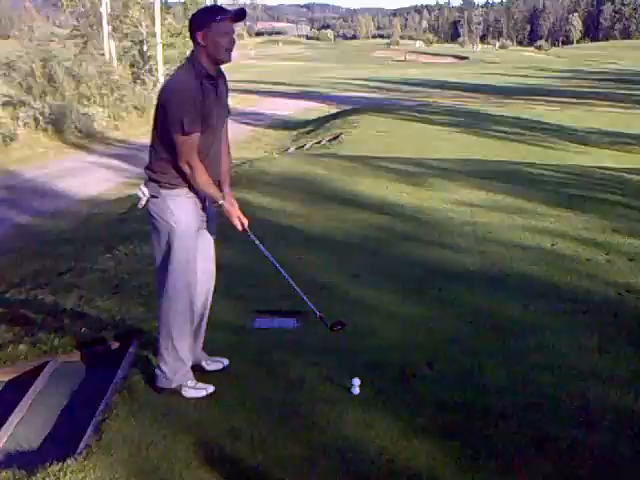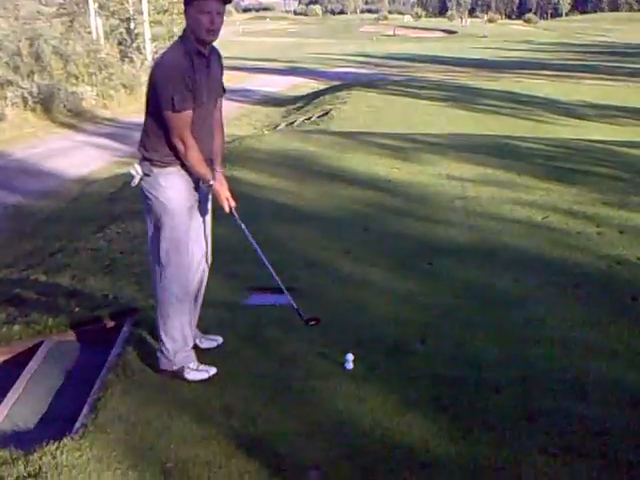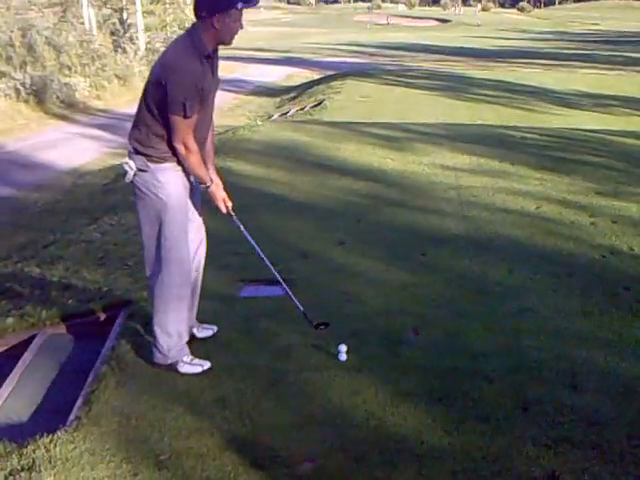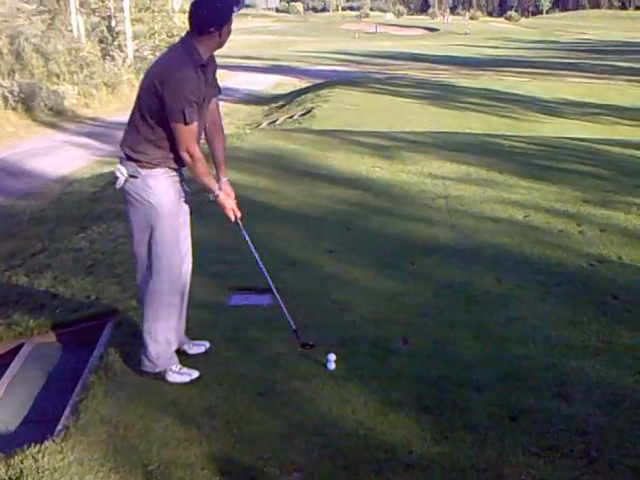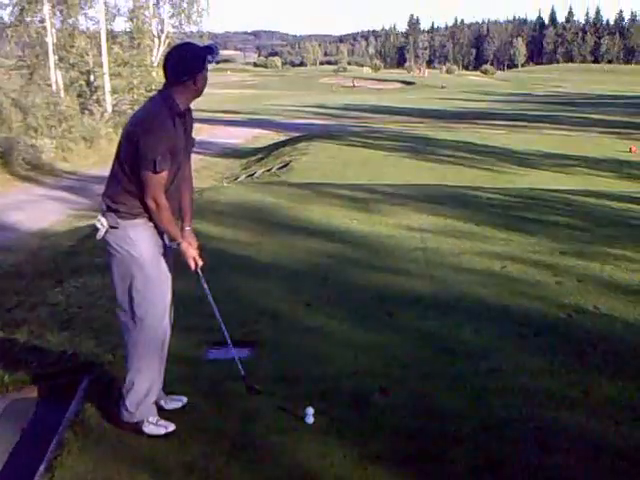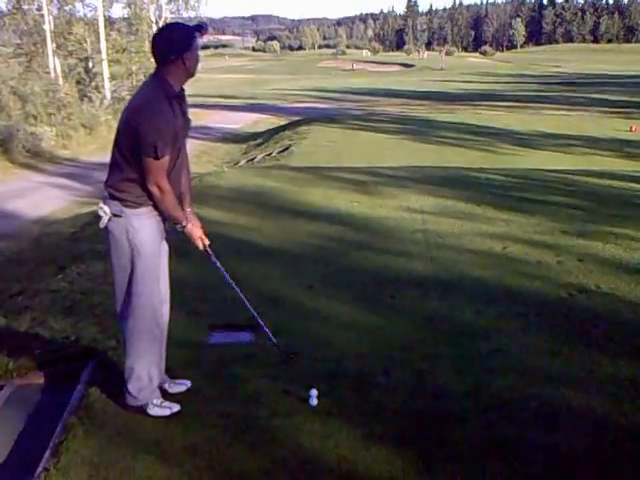
dt=0.5s
person 1, frame 1
left shoulder: (218, 80)
right shoulder: (182, 88)
left elbow: (221, 140)
right elbow: (188, 163)
left wrist: (227, 191)
right wrist: (222, 203)
left hip: (199, 194)
right hip: (174, 196)
left knee: (204, 279)
right knee: (184, 285)
left ankle: (192, 351)
right ankle: (172, 373)
person 1, frame 2
left shoulder: (213, 58)
right shoulder: (172, 65)
right elbow: (181, 140)
left wrist: (219, 172)
right wrist: (211, 182)
left hip: (195, 172)
right hip: (167, 176)
left knee: (199, 260)
right knee: (177, 266)
left ankle: (187, 331)
right ankle: (175, 355)
person 1, frame 3
left shoulder: (207, 53)
right shoulder: (183, 67)
right elbow: (183, 142)
left wrist: (211, 170)
right wrist: (209, 185)
left hip: (179, 165)
right hip: (159, 169)
left knee: (192, 248)
right knee: (174, 260)
left ankle: (183, 322)
right ankle: (169, 349)
person 1, frame 4
left shoulder: (205, 62)
right shoulder: (178, 74)
left elbow: (212, 120)
right elbow: (188, 149)
left wrist: (223, 177)
right wrist: (217, 193)
left hip: (167, 171)
right hip: (150, 175)
left knee: (178, 262)
right knee: (164, 267)
left ankle: (173, 337)
right ankle: (157, 357)
person 1, frame 5
left shoulder: (182, 114)
right shoulder: (155, 123)
left elbow: (184, 173)
right elbow: (154, 198)
left wrist: (187, 228)
right wrist: (180, 241)
left hip: (151, 224)
right hip: (130, 226)
left knee: (160, 314)
right knee: (148, 319)
left ankle: (152, 392)
right ankle: (137, 408)
person 1, frame 6
left shoulder: (175, 95)
right shoulder: (153, 108)
left elbow: (180, 156)
right elbow: (156, 183)
left wrist: (189, 210)
right wrist: (184, 224)
left hip: (150, 210)
right hip: (133, 213)
left knee: (156, 300)
right knee: (145, 305)
left ankle: (155, 375)
right ankle: (140, 391)
